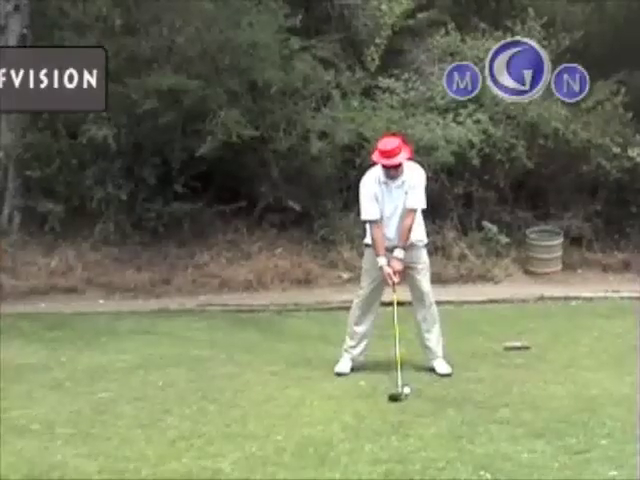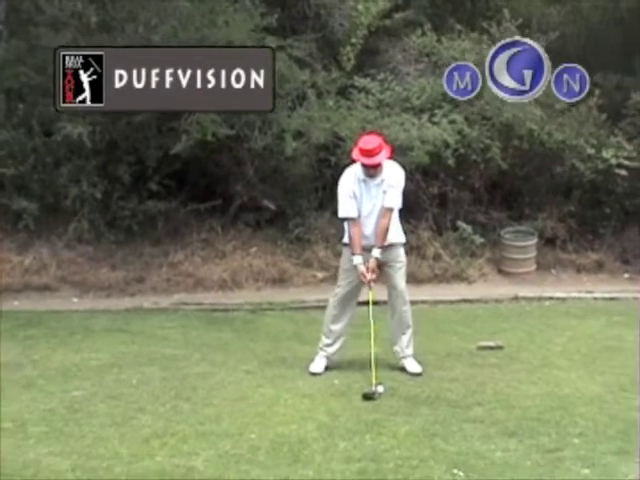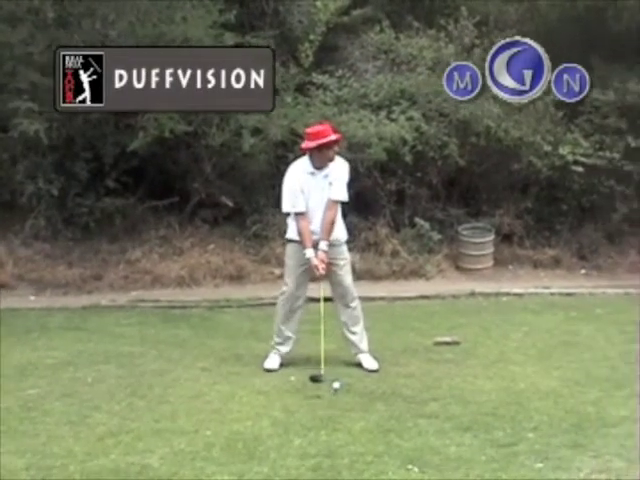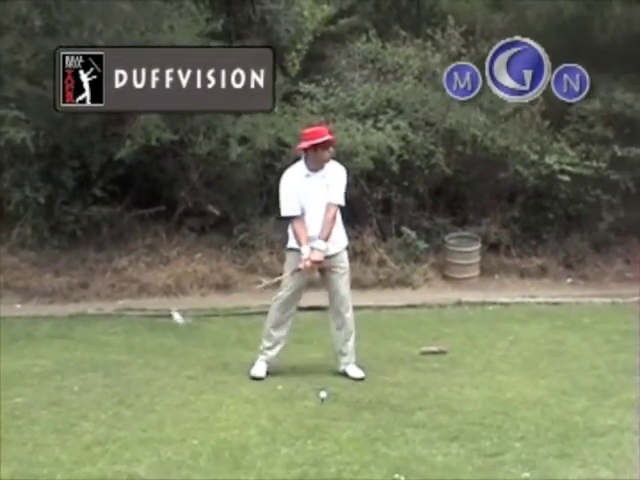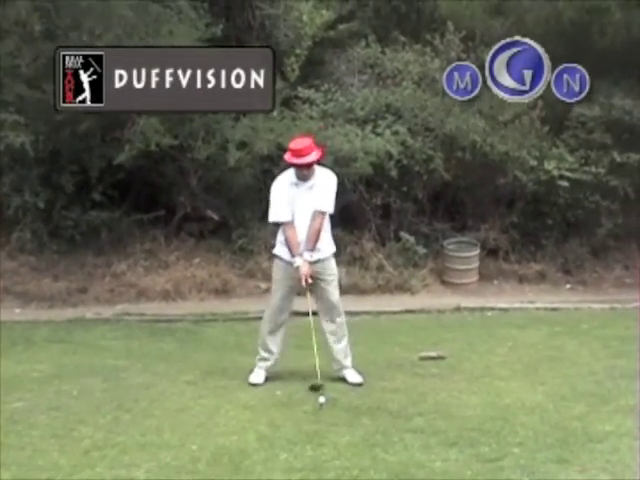
dt=1s
person 1, frame 1
left shoulder: (416, 174)
right shoulder: (369, 181)
left elbow: (409, 217)
right elbow: (375, 225)
left wrist: (398, 255)
right wrist: (383, 262)
left hip: (412, 245)
right hip: (378, 246)
left knee: (425, 298)
right knee: (365, 299)
left ankle: (436, 357)
right ankle: (349, 355)
person 1, frame 2
left shoulder: (395, 172)
right shoulder: (348, 179)
left elbow: (386, 216)
right elbow: (353, 222)
left wrist: (376, 255)
right wrist: (358, 260)
left hip: (390, 245)
right hip: (357, 245)
left knee: (400, 297)
right knee: (342, 298)
left ankle: (406, 354)
right ankle: (324, 353)
person 1, frame 3
left shoulder: (340, 167)
right shoulder: (295, 173)
left elbow: (332, 209)
right elbow: (300, 217)
left wrist: (323, 248)
right wrist: (310, 253)
left hip: (333, 241)
right hip: (300, 241)
left knee: (347, 294)
right knee: (290, 295)
left ankle: (362, 351)
right ankle: (278, 350)
person 1, frame 4
left shoulder: (337, 171)
right shoulder: (291, 177)
left elbow: (332, 211)
right elbow: (296, 219)
left wrist: (320, 248)
right wrist: (306, 250)
left hip: (334, 248)
right hip: (300, 248)
left knee: (342, 304)
right knee: (284, 301)
left ankle: (347, 361)
right ankle: (265, 357)
person 1, frame 5
left shoulder: (328, 178)
right shoulder: (281, 184)
left elbow: (318, 219)
right elbow: (287, 226)
left wrist: (308, 258)
right wrist: (298, 262)
left hip: (321, 255)
right hip: (287, 257)
left knee: (333, 309)
right knee: (276, 311)
left ankle: (344, 365)
right ankle: (262, 365)
